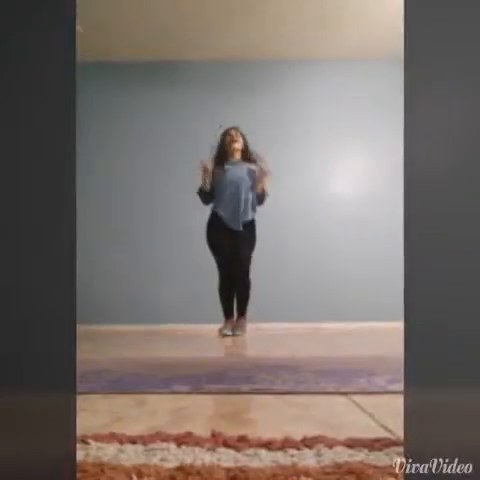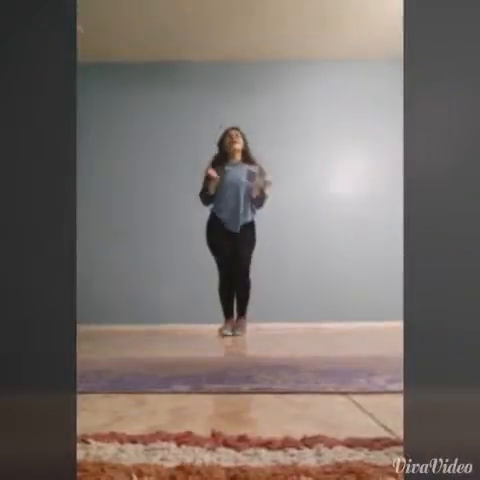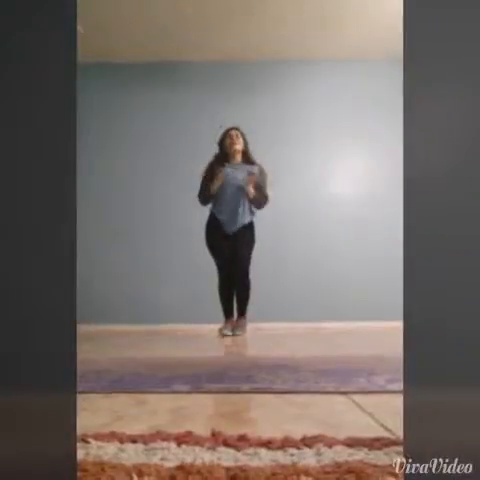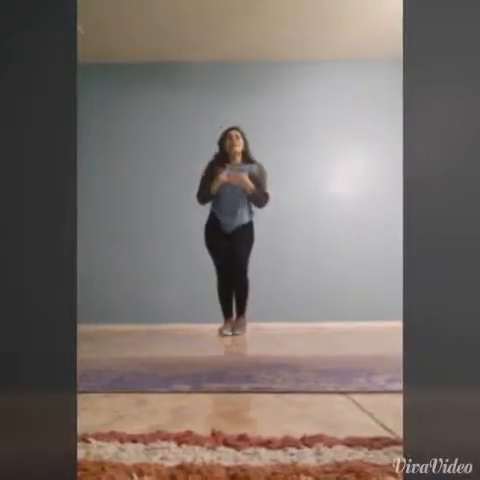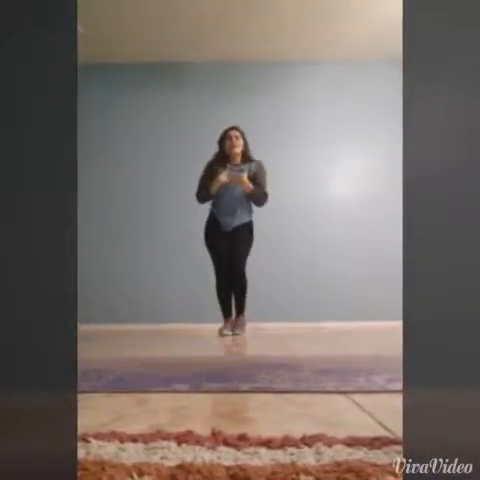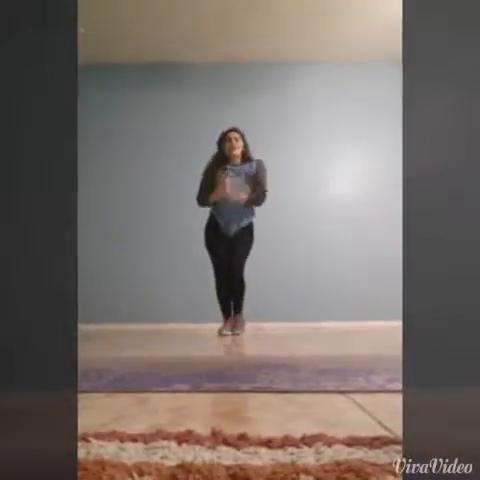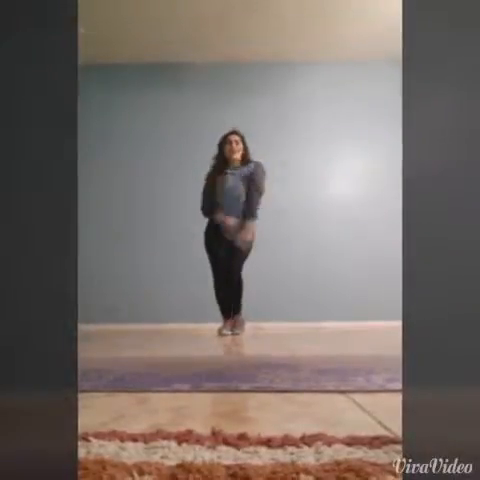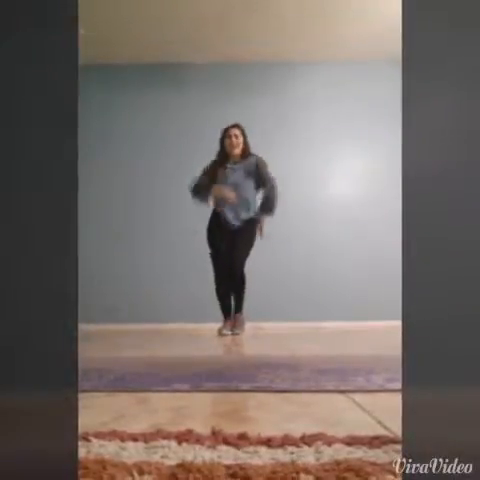
dt=0.1s
person 1, frame 1
left shoulder: (254, 168)
right shoulder: (216, 168)
left elbow: (259, 201)
right elbow: (206, 200)
left wrist: (262, 184)
right wrist: (205, 178)
left hip: (245, 226)
right hip: (219, 226)
left knee: (242, 272)
right knee: (225, 273)
left ankle: (242, 318)
right ankle: (228, 319)
person 1, frame 2
left shoulder: (255, 169)
right shoulder: (216, 168)
left elbow: (259, 203)
right elbow: (205, 200)
left wrist: (257, 191)
right wrist: (211, 184)
left hip: (245, 227)
right hip: (219, 227)
left knee: (242, 272)
right knee: (225, 273)
left ankle: (241, 318)
right ankle: (228, 319)
person 1, frame 3
left shoulder: (255, 170)
right shoulder: (215, 168)
left elbow: (261, 203)
right elbow: (203, 199)
left wrist: (250, 189)
right wrist: (216, 183)
left hip: (244, 228)
right hip: (218, 227)
left knee: (241, 273)
right knee: (225, 273)
left ankle: (241, 318)
right ankle: (228, 319)
person 1, frame 4
left shoulder: (255, 169)
right shoulder: (214, 168)
left elbow: (262, 201)
right elbow: (202, 198)
left wrist: (246, 183)
right wrist: (218, 183)
left hip: (243, 227)
right hip: (217, 227)
left knee: (240, 271)
right knee: (224, 273)
left ankle: (241, 317)
right ankle: (228, 319)
person 1, frame 5
left shoulder: (255, 167)
right shoulder: (214, 168)
left elbow: (261, 199)
right elbow: (201, 197)
left wrist: (245, 184)
right wrist: (217, 183)
left hip: (243, 227)
right hip: (217, 227)
left knee: (237, 270)
right knee: (222, 272)
left ankle: (240, 316)
right ankle: (227, 318)
person 1, frame 6
left shoulder: (256, 167)
right shoulder: (213, 170)
left elbow: (260, 198)
right elbow: (201, 200)
left wrist: (241, 195)
right wrist: (217, 194)
left hip: (242, 227)
right hip: (217, 229)
left knee: (235, 271)
right knee: (221, 273)
left ankle: (238, 315)
right ankle: (227, 318)
person 1, frame 7
left shoulder: (254, 169)
right shoulder: (215, 174)
left elbow: (255, 197)
right elbow: (206, 208)
left wrist: (249, 227)
right wrist: (224, 220)
left hip: (243, 232)
right hip: (217, 231)
left knee: (233, 272)
right knee: (220, 274)
left ankle: (237, 316)
right ankle: (227, 318)
person 1, frame 8
left shoulder: (255, 163)
right shoulder: (215, 167)
left elbow: (270, 188)
right elbow: (197, 190)
left wrist: (262, 216)
right wrist: (216, 192)
left hip: (245, 224)
right hip: (219, 224)
left knee: (237, 269)
right knee: (221, 271)
left ankle: (239, 315)
right ankle: (227, 318)
